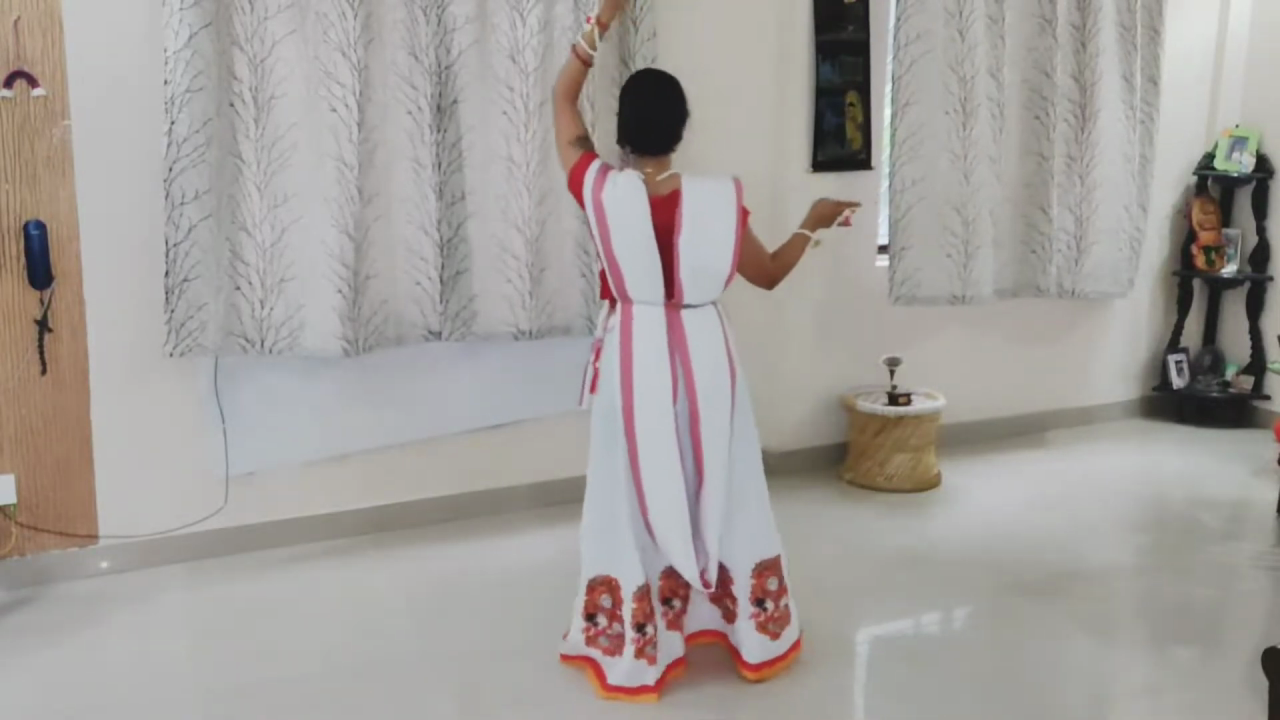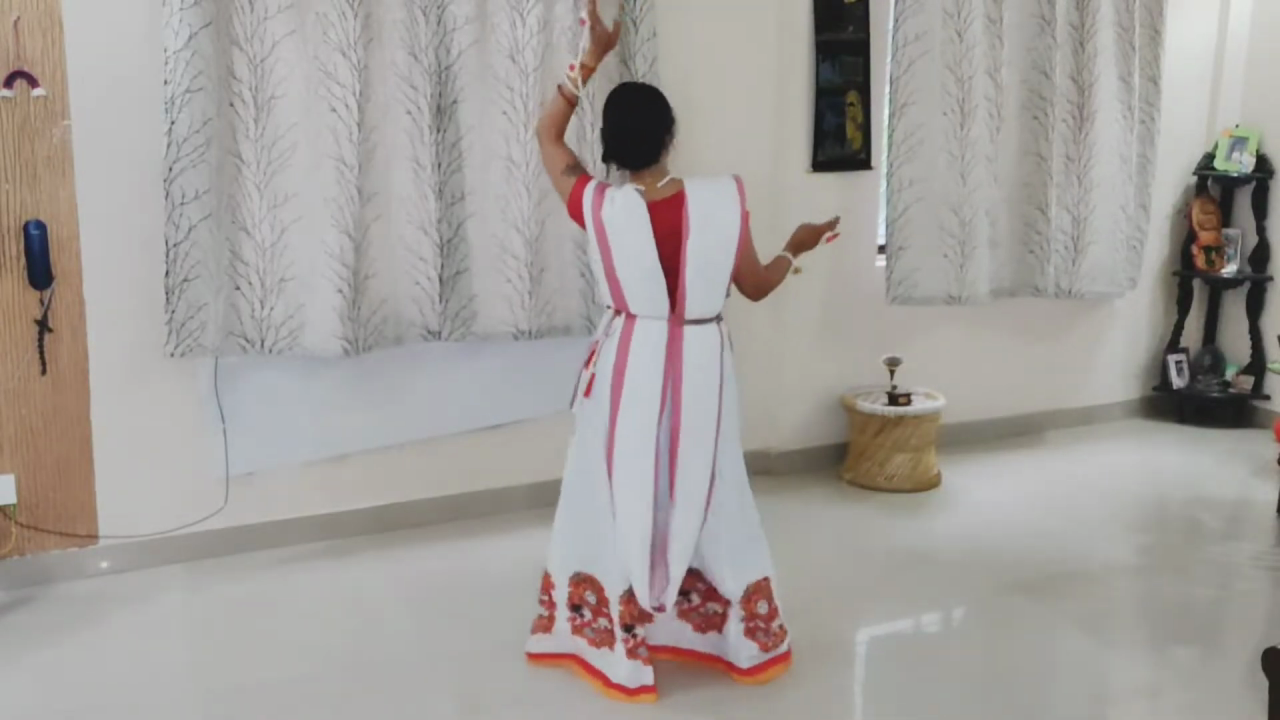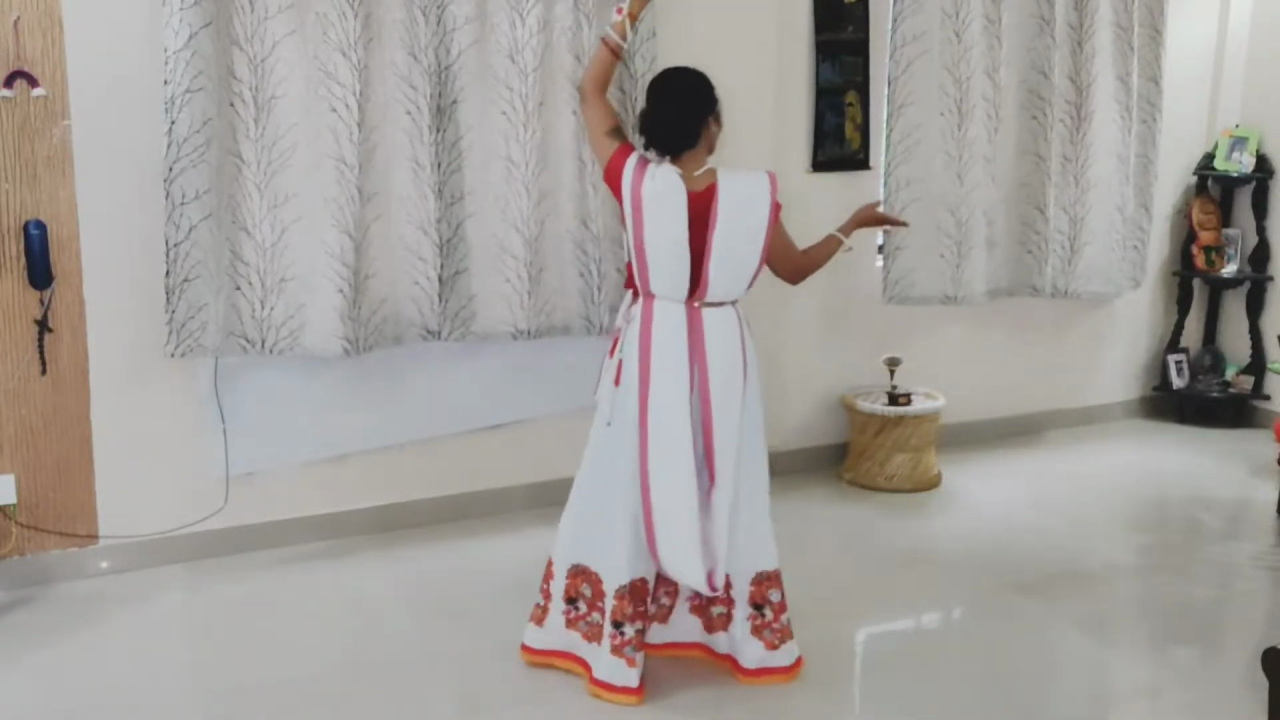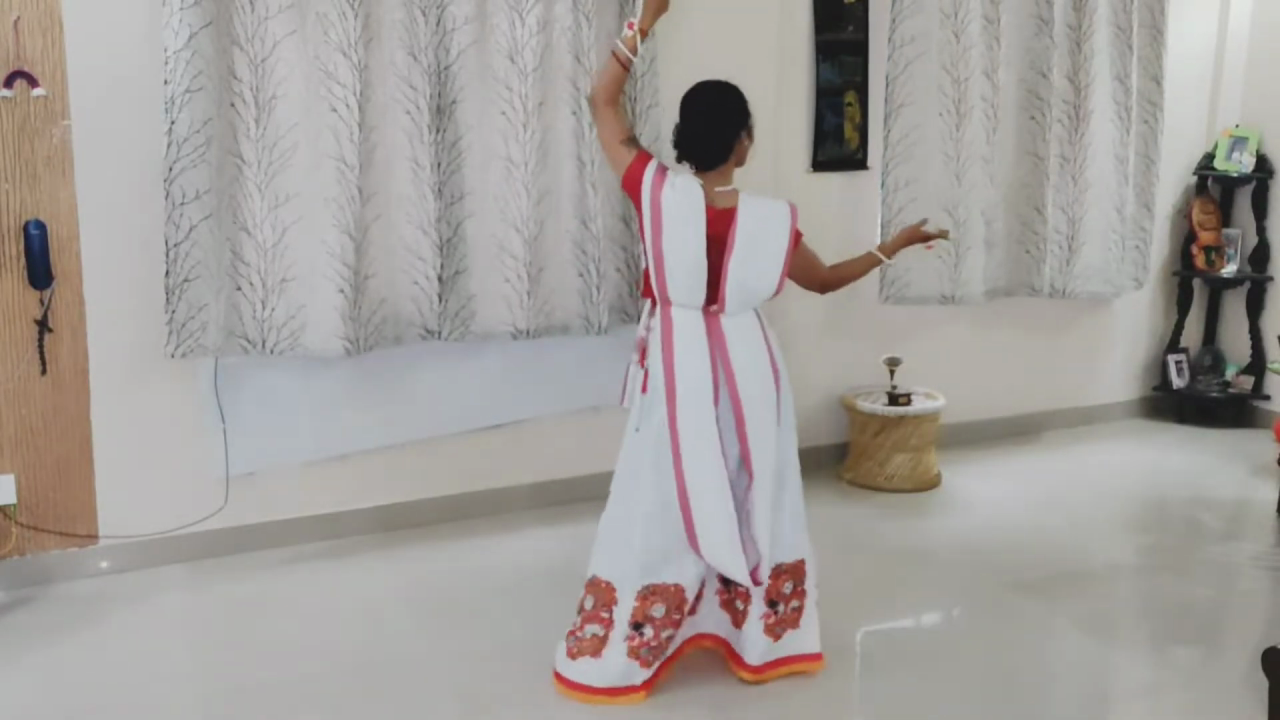
dt=0.3s
person 1, frame 1
left shoulder: (600, 190)
right shoulder: (716, 201)
left elbow: (562, 105)
right elbow: (768, 275)
right wrist: (811, 225)
left hip: (632, 360)
right hip: (702, 356)
left knee: (632, 498)
right knee: (723, 493)
left ankle: (629, 655)
right ankle: (760, 640)
person 1, frame 2
left shoulder: (601, 207)
right shoulder: (718, 201)
left elbow: (547, 135)
right elbow: (755, 287)
left wrist: (590, 58)
right wrist: (795, 247)
left hip: (627, 366)
right hip: (697, 368)
left knee: (612, 503)
right knee: (705, 501)
left ankle: (617, 655)
right ankle: (751, 645)
person 1, frame 3
left shoulder: (638, 182)
right shoulder: (752, 195)
left elbow: (591, 93)
right elbow: (796, 269)
right wrist: (849, 227)
left hip: (650, 353)
right hip: (719, 355)
left knee: (628, 493)
right knee: (726, 495)
left ankle: (609, 654)
right ankle: (756, 642)
person 1, frame 4
left shoulder: (657, 193)
right shoulder: (770, 220)
left elbow: (602, 104)
right elbow: (823, 280)
right wrist: (891, 248)
left hip: (674, 364)
right hip: (743, 366)
left knee: (654, 503)
right knee: (758, 498)
left ankle: (614, 655)
right ankle: (764, 643)
